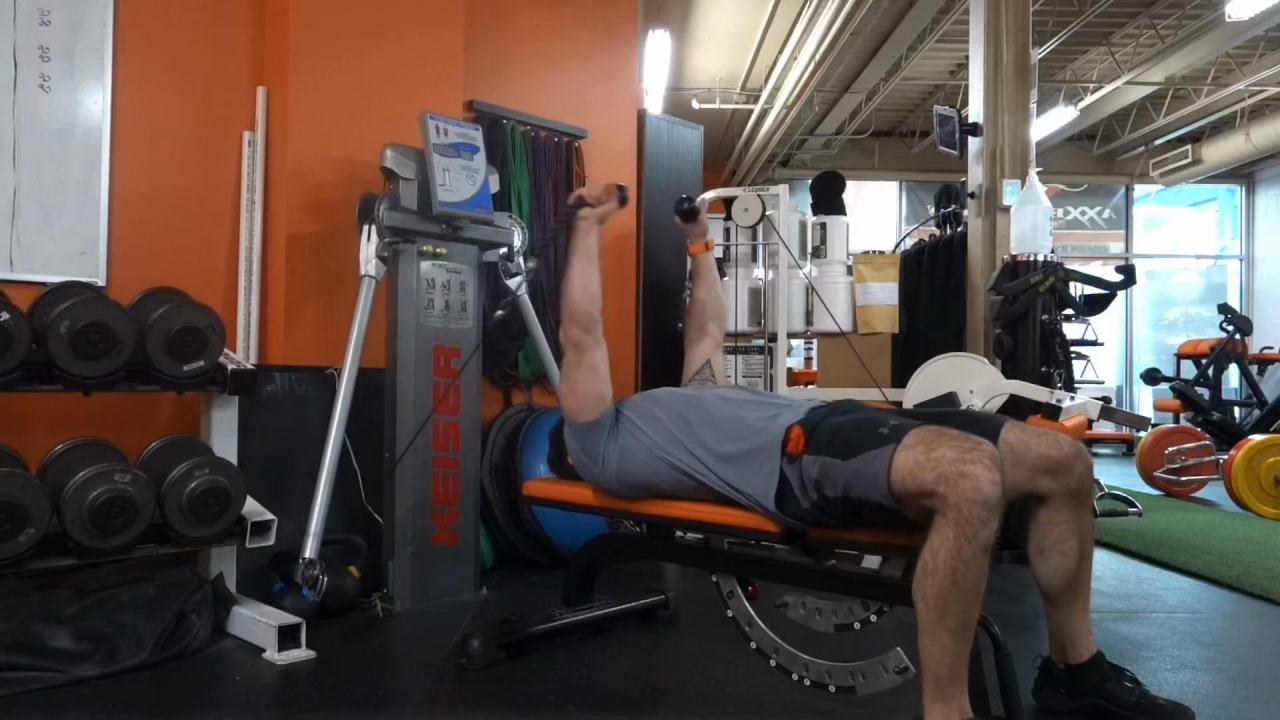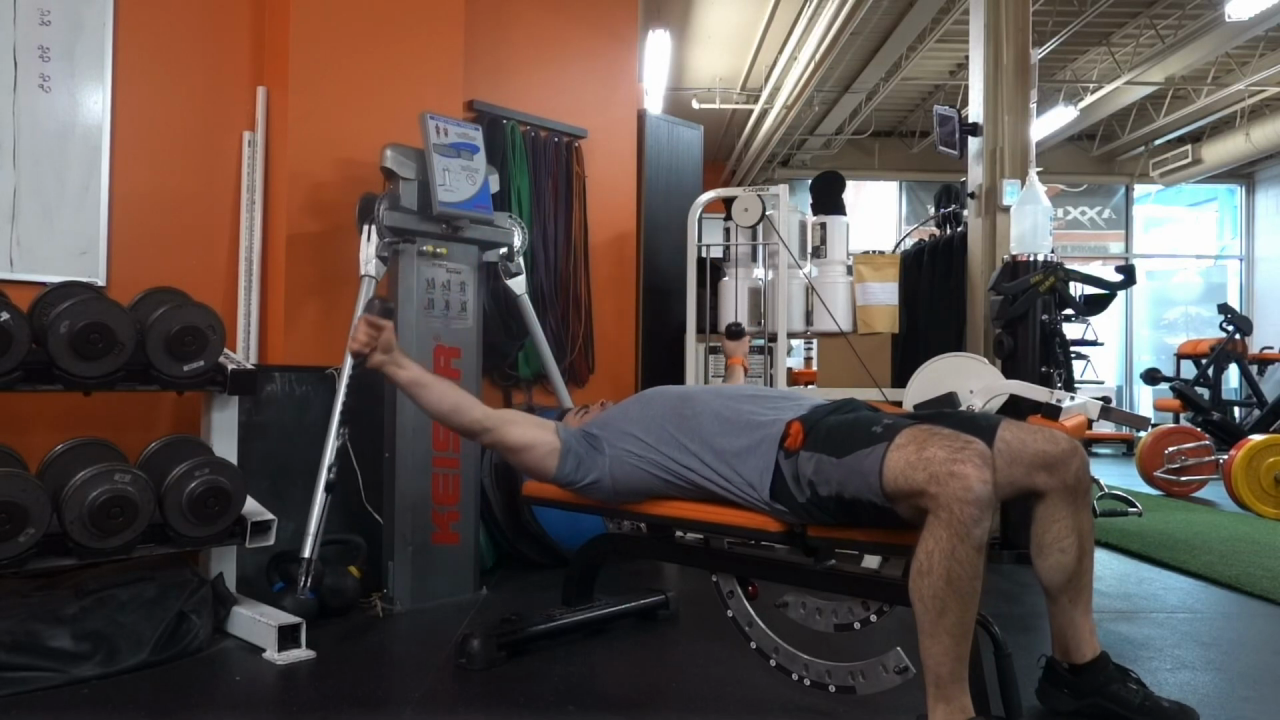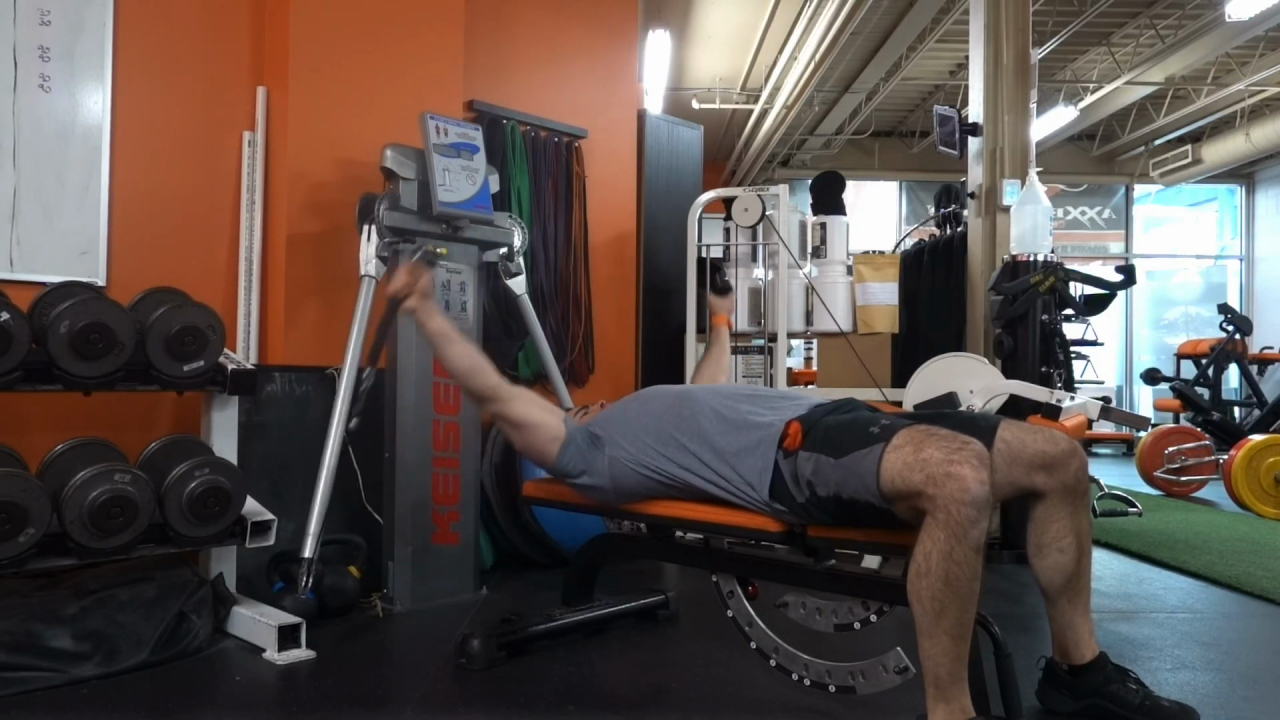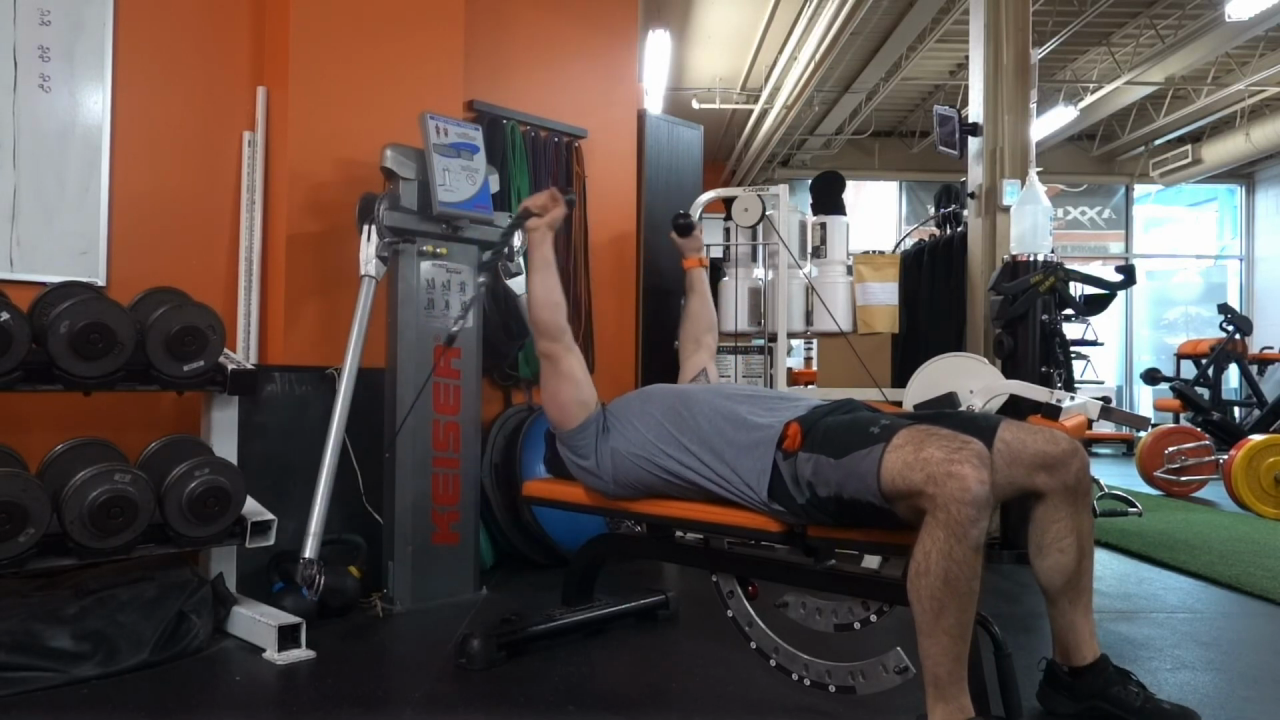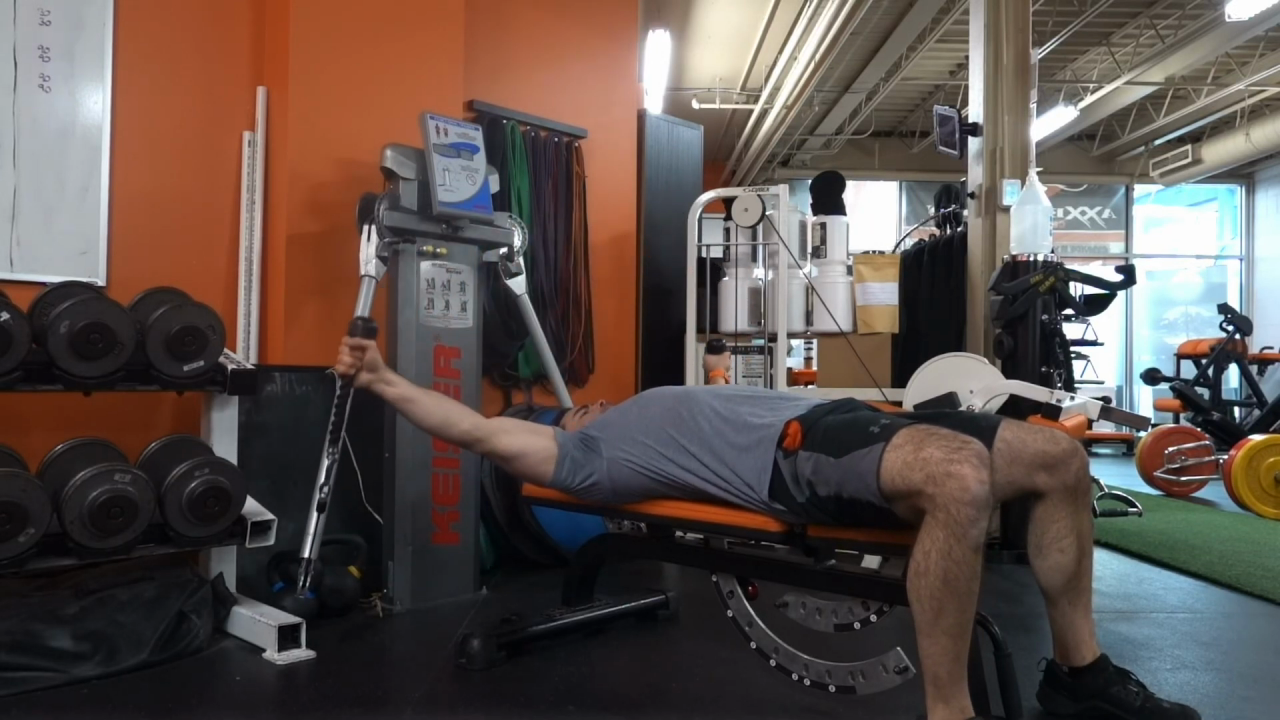
dt=1s
person 1, frame 1
left shoulder: (682, 408)
right shoulder: (602, 449)
left elbow: (707, 333)
right elbow: (581, 337)
left wrist: (698, 245)
right wrist: (591, 225)
left hip: (837, 423)
right hip: (794, 455)
left knee: (1063, 463)
right knee: (971, 480)
left ankle: (1074, 668)
person 1, frame 2
left shoulder: (644, 413)
right shoulder: (588, 454)
right elbow: (488, 424)
left wrist: (736, 363)
right wrist: (392, 362)
left hip: (834, 419)
right hip: (794, 453)
left knee: (1058, 459)
right knee: (964, 477)
person 1, frame 3
left shoulder: (642, 415)
right shoulder: (592, 457)
right elbow: (506, 402)
left wrist: (719, 325)
right wrist: (424, 308)
left hip: (836, 417)
right hip: (794, 456)
left knee: (1057, 459)
right knee: (962, 478)
person 1, frame 4
left shoulder: (663, 406)
right shoulder: (597, 451)
left elbow: (700, 346)
right elbow: (554, 347)
left wrist: (693, 264)
right wrist: (542, 235)
left hip: (835, 420)
right hip: (787, 454)
left knee: (1060, 460)
right knee: (960, 478)
person 1, frame 5
left shoulder: (640, 416)
right shoulder: (587, 457)
right elbow: (484, 432)
left wrist: (718, 373)
right wrist: (383, 380)
left hip: (832, 418)
right hip: (792, 453)
left knee: (1057, 458)
right knee: (962, 478)
